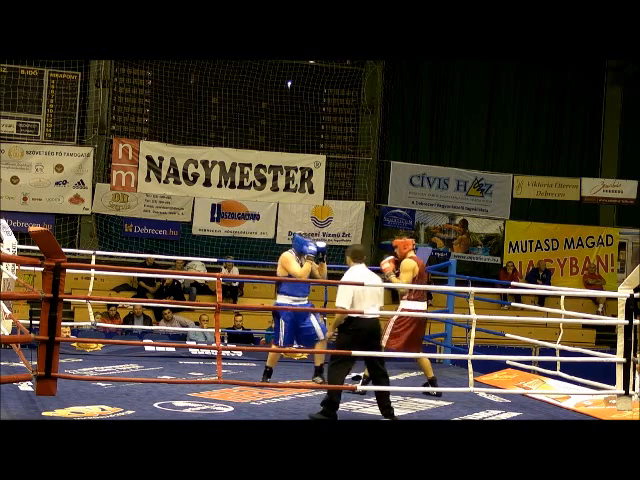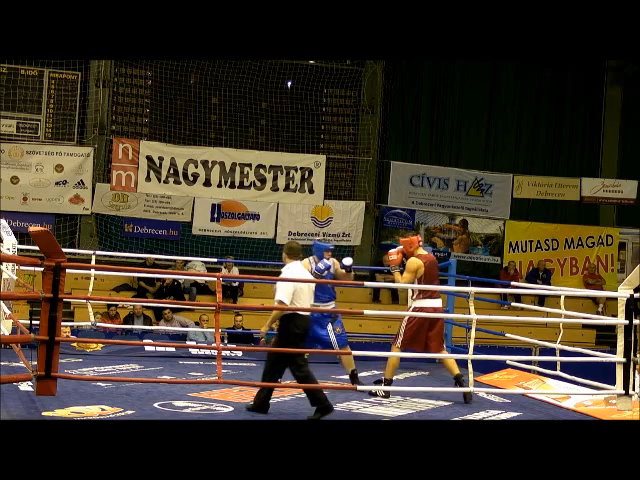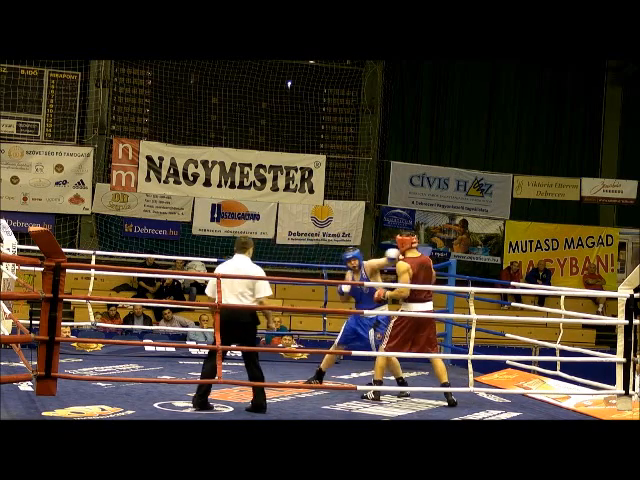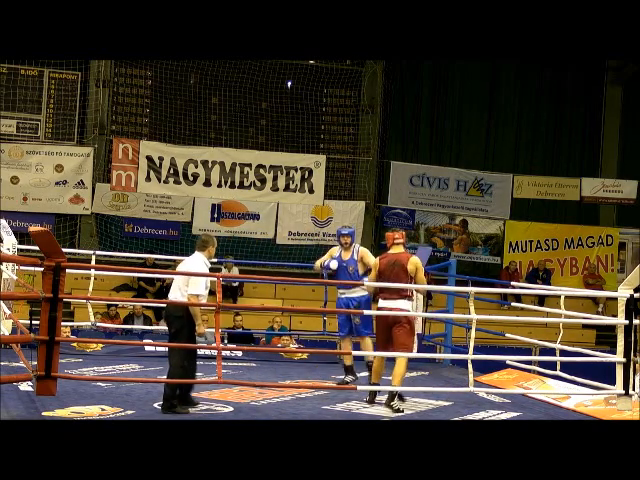
dt=0.7s
person 1, frame 1
left shoulder: (348, 278)
right shoulder: (375, 278)
left elbow: (342, 310)
left wrist: (331, 329)
left hip: (354, 326)
right hip: (373, 324)
left knee: (337, 366)
right knee: (378, 369)
left ankle: (329, 410)
right ankle: (387, 410)
person 1, frame 2
left shoulder: (288, 274)
right shoulder: (307, 275)
left elbow: (282, 305)
left wrist: (268, 324)
left hip: (291, 323)
right hip: (303, 320)
left knee: (299, 366)
right knee: (275, 361)
left ankle: (322, 404)
right ankle: (261, 402)
person 1, frame 3
left shoulder: (221, 267)
right shoulder: (255, 269)
left elbow: (211, 296)
right elbow: (262, 300)
left wrist: (219, 314)
right wrist: (270, 320)
left hip: (224, 315)
right hip: (245, 316)
left knee: (213, 358)
right knee: (252, 361)
left ankle: (200, 399)
right ankle: (259, 403)
person 1, frame 4
left shoulder: (189, 262)
right shoulder: (200, 267)
right elbow: (192, 299)
right wrist: (199, 323)
left hip: (175, 309)
right hip: (182, 312)
left knee: (188, 355)
right knee: (179, 357)
left ankle: (184, 395)
right ankle: (170, 402)
person 2, frame 1
left shoulder: (407, 263)
right shoulder: (419, 262)
left elbow: (403, 287)
left wrist: (389, 273)
right wrist: (396, 268)
left hip: (408, 309)
right hip: (421, 310)
left knee: (382, 345)
right knee: (416, 350)
left ankle: (364, 382)
right ankle: (433, 385)
person 2, frame 2
left shoulder: (413, 261)
right shoulder: (432, 258)
left elbow: (402, 284)
left wrist: (394, 266)
left hip: (420, 308)
right hip: (436, 307)
left knee: (397, 346)
right knee: (439, 350)
left ankle: (385, 386)
right ankle: (461, 384)
person 2, frame 3
left shoulder: (403, 264)
right shoulder: (427, 260)
left elbow: (403, 292)
left wrist: (385, 294)
left hip: (409, 313)
right hip: (427, 310)
left knee: (385, 350)
right knee: (432, 353)
left ankle: (375, 390)
right ankle: (448, 393)
person 2, frame 4
left shoulder: (379, 260)
right shoulder: (413, 260)
left elbow: (370, 288)
left hip: (383, 309)
right hip: (402, 311)
left knee: (381, 352)
right knee: (402, 355)
left ankle: (372, 393)
right ankle: (392, 397)
person 3, frame 1
left shoulder: (306, 257)
right shoulder: (287, 256)
left elbow: (321, 276)
right elbow: (301, 275)
left wrist: (322, 258)
right wrist: (309, 257)
left hip: (303, 305)
right hip: (286, 306)
left knee: (321, 336)
right knee: (280, 343)
left ankle: (318, 374)
right ankle: (266, 375)
person 3, frame 2
left shoulder: (333, 262)
right shoulder: (306, 263)
left elbow: (347, 279)
left wrist: (348, 270)
right wrist: (317, 273)
left hip: (328, 312)
left knee: (342, 344)
left ankle: (354, 380)
person 3, frame 3
left shoulder: (369, 266)
right shoulder: (349, 274)
left elbow: (385, 262)
left wrist: (391, 257)
right wrist: (342, 291)
left hip: (378, 316)
right hip: (359, 316)
right knee: (338, 346)
left ankle: (403, 384)
right ankle: (318, 376)
person 3, frame 4
left shoulder: (361, 251)
right shoulder: (334, 251)
right elbow: (317, 266)
right wrist: (325, 264)
left hip: (359, 298)
right hip: (342, 298)
left knee: (363, 334)
right knee: (344, 336)
left ankle: (371, 370)
right ankle: (349, 373)
